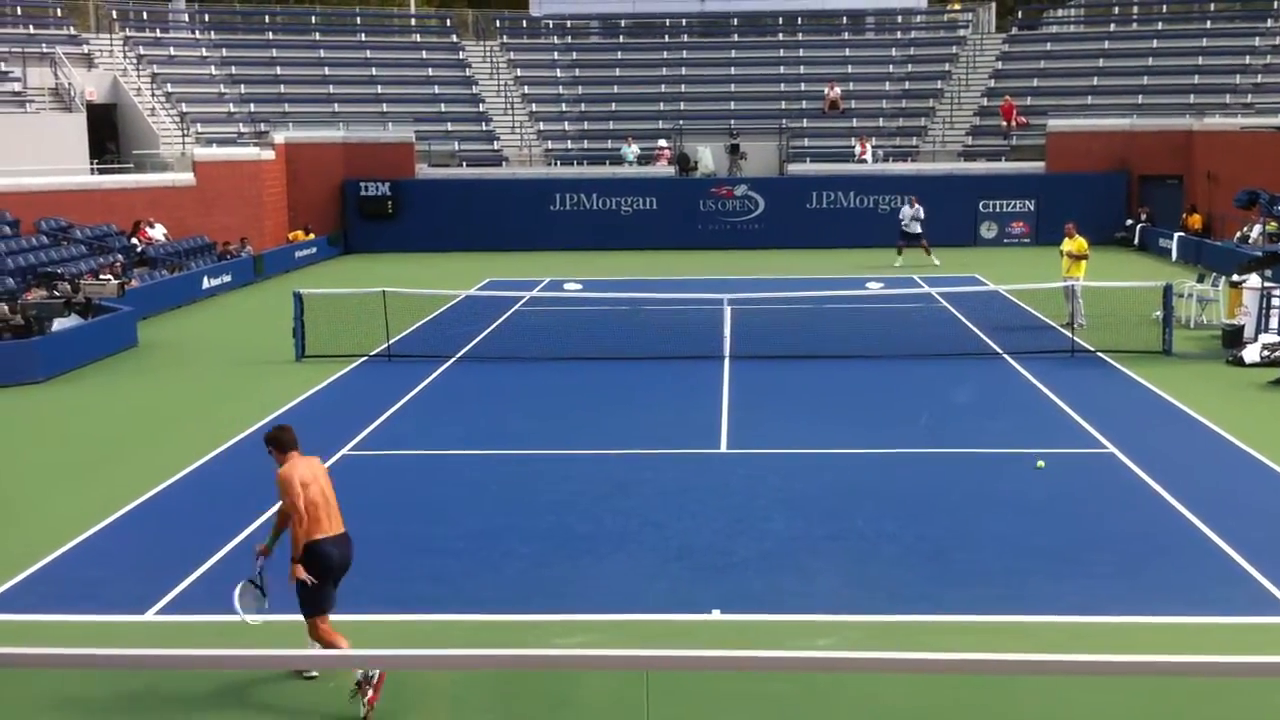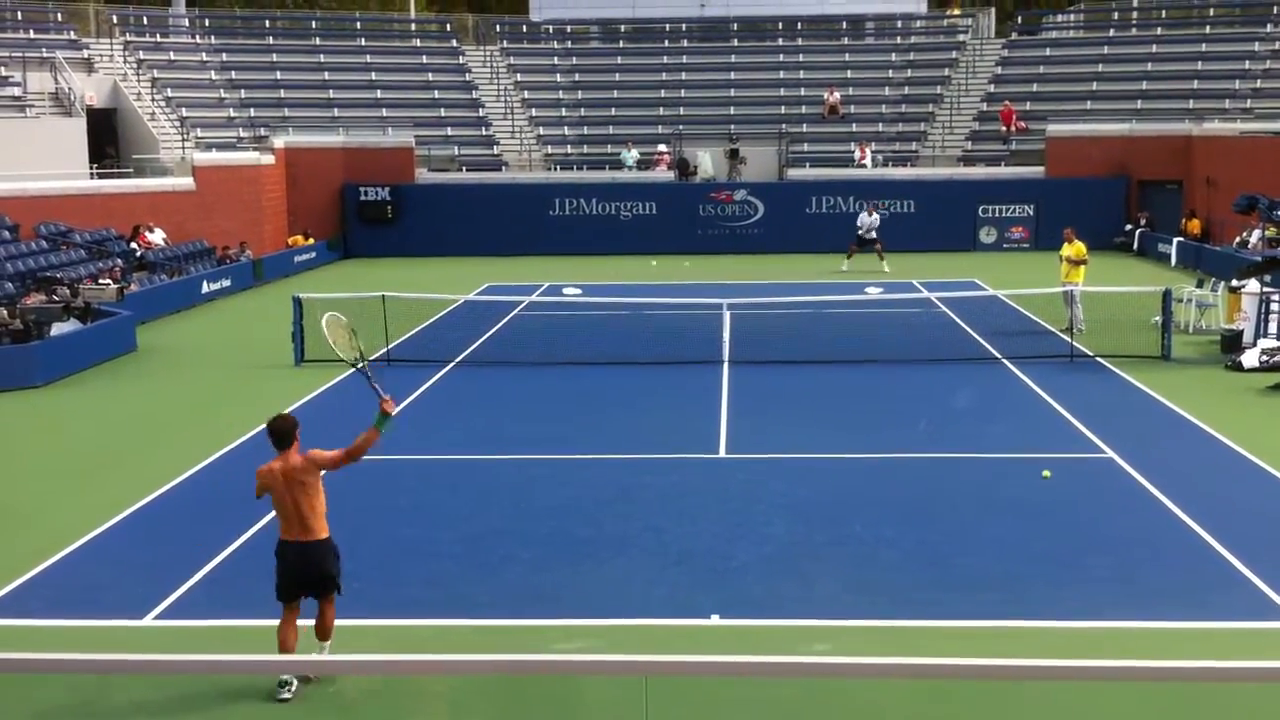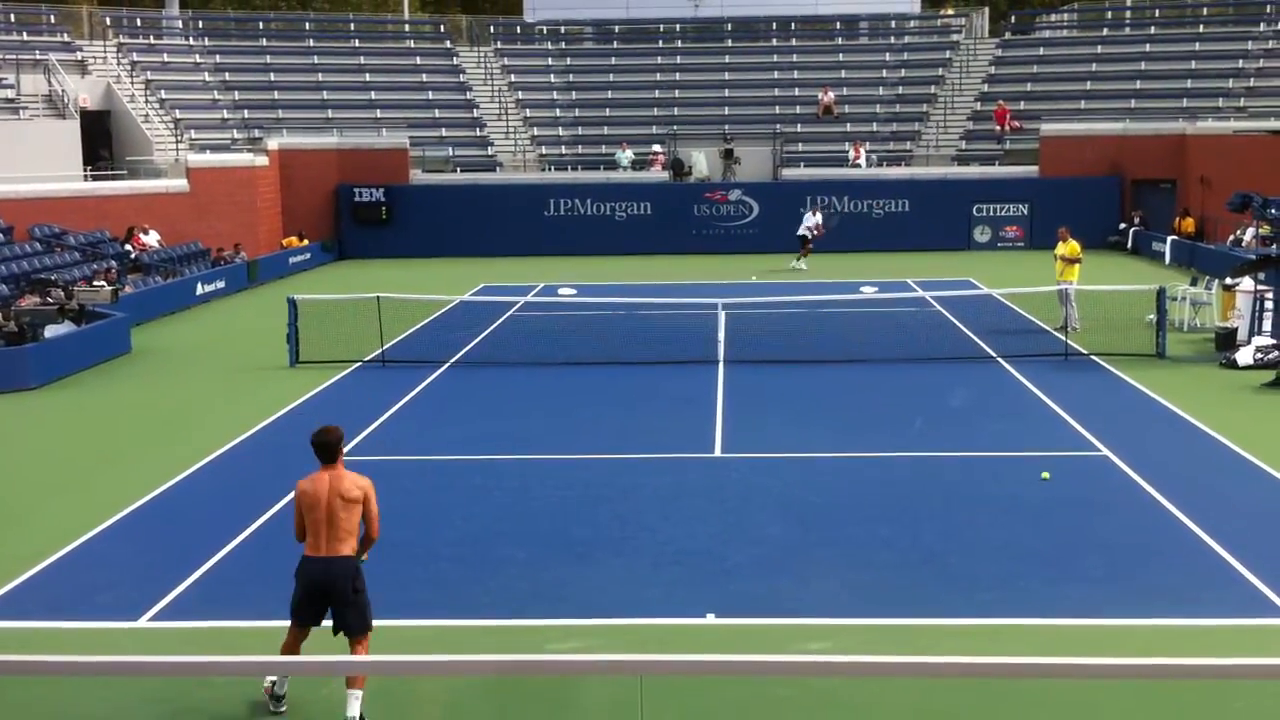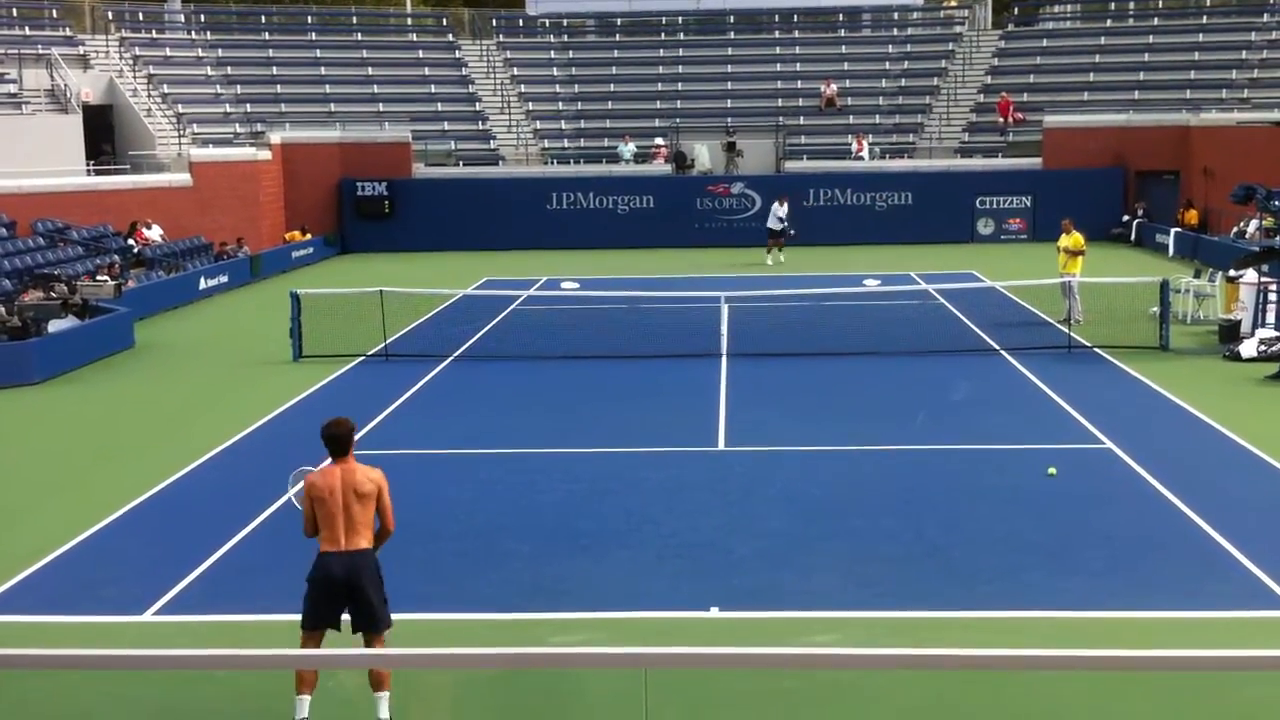
dt=0.5s
person 1, frame 1
left shoulder: (285, 474)
right shoulder: (314, 464)
left elbow: (298, 518)
left wrist: (295, 560)
right wrist: (269, 544)
left hip: (318, 551)
right hip: (343, 543)
left knee: (319, 626)
right knee: (319, 608)
left ankle: (367, 674)
person 1, frame 2
left shoulder: (264, 473)
right shoulder: (309, 461)
right elbow: (353, 454)
right wrist: (383, 418)
left hip: (288, 550)
right hip: (320, 548)
left knee: (289, 613)
right knee: (326, 604)
left ankle: (285, 680)
person 1, frame 3
left shoulder: (303, 487)
right shoulder: (361, 484)
left elbow: (299, 535)
right elbow: (372, 534)
right wrist: (359, 552)
left hip: (310, 568)
right hip: (344, 570)
left knee: (296, 633)
right knee: (359, 643)
left ankle: (278, 692)
person 1, frame 4
left shoulder: (312, 482)
right shoulder: (374, 477)
left elbow: (309, 530)
right elbow: (388, 528)
left hip: (327, 566)
right hip: (362, 565)
left knee: (309, 644)
right knee: (375, 644)
